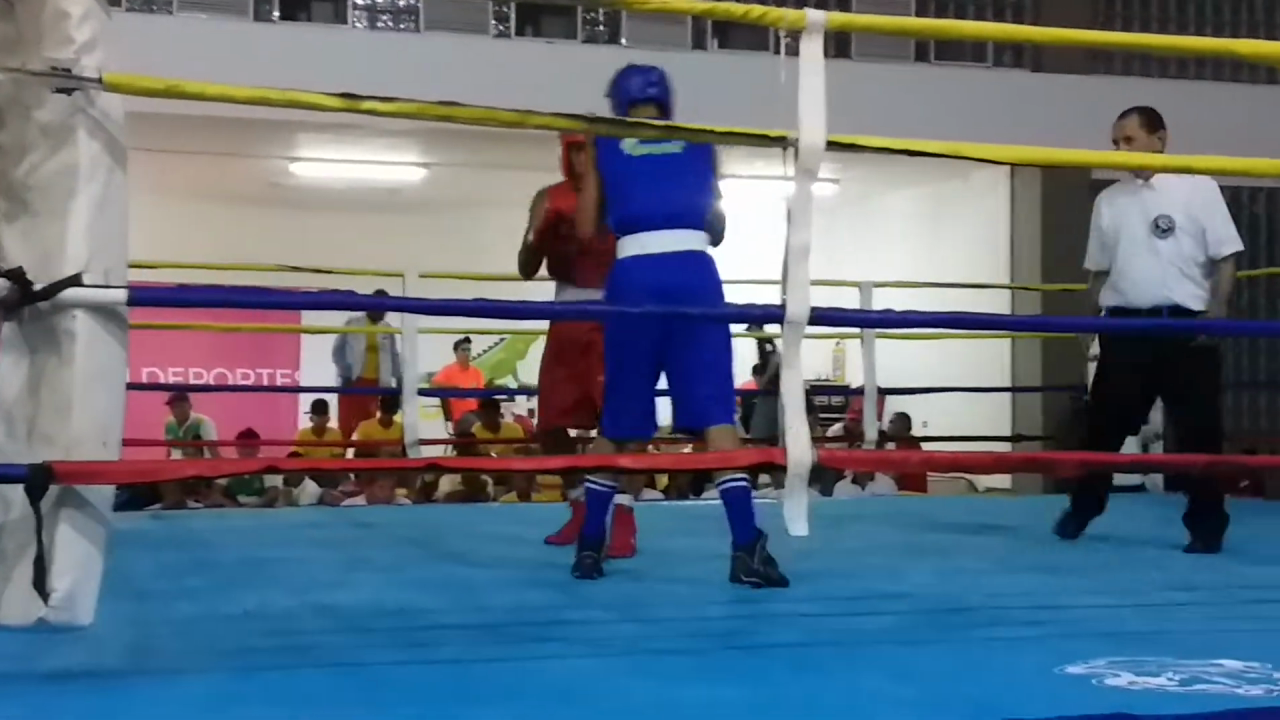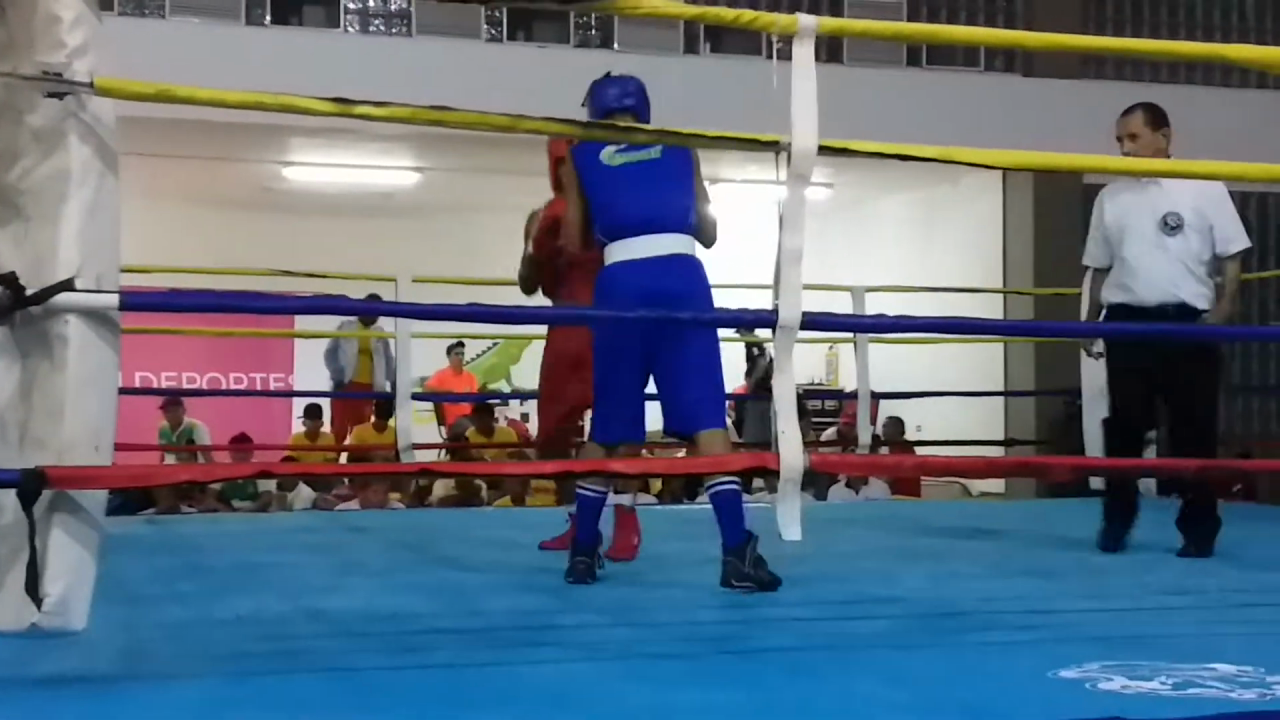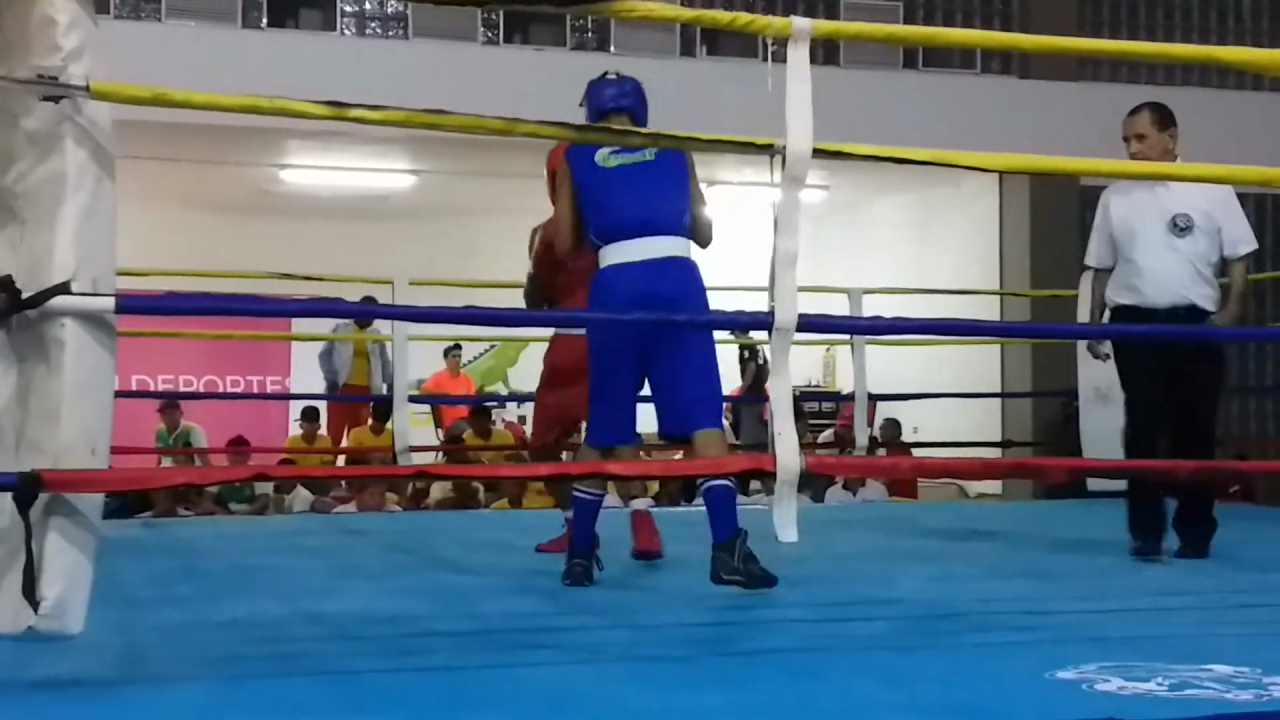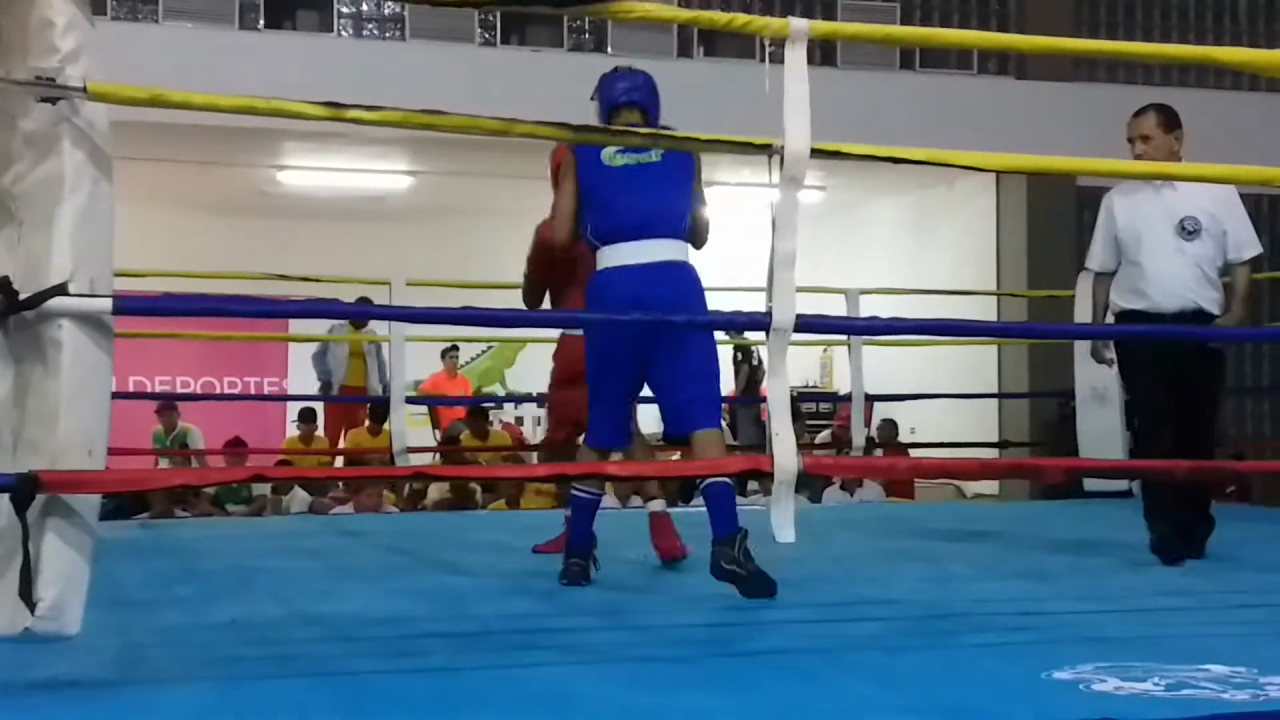
dt=0.1s
person 1, frame 1
left shoulder: (602, 146)
right shoulder: (700, 146)
left elbow: (587, 230)
left hip: (634, 278)
right hip: (693, 275)
left knee: (618, 421)
right knee: (716, 414)
left ankle: (589, 547)
right ankle: (746, 549)
person 1, frame 2
left shoulder: (581, 157)
right shoulder: (680, 149)
left elbow: (573, 244)
right elbow: (708, 233)
left hip: (622, 284)
right hip: (681, 279)
left knee: (608, 426)
right knee: (706, 418)
left ankle: (582, 553)
right ankle: (736, 551)
person 1, frame 3
left shoulder: (575, 158)
right shoulder: (675, 151)
left elbow: (563, 245)
right elbow: (703, 233)
left hip: (616, 287)
right hip: (676, 281)
left knee: (603, 430)
right knee: (702, 418)
left ankle: (579, 555)
right ankle: (727, 545)
person 1, frame 4
left shoulder: (581, 155)
right shoulder: (680, 152)
left elbow: (560, 236)
right elbow: (700, 234)
left hip: (614, 288)
right hip: (676, 284)
left knee: (600, 432)
right knee: (702, 422)
left ankle: (576, 553)
right ankle: (728, 544)
person 2, frame 1
left shoulder: (1198, 189)
right shoulder: (1109, 200)
left elbow: (1226, 257)
right elbow: (1098, 270)
left wrist: (1216, 312)
left hip: (1183, 325)
right hip: (1125, 326)
left knee: (1197, 427)
right knee: (1105, 418)
left ankle: (1206, 524)
right ankle: (1084, 505)
person 2, frame 2
left shoulder: (1204, 187)
right shoulder: (1111, 197)
left elbow: (1231, 254)
right elbow: (1100, 268)
left wrist: (1224, 308)
right wrist: (1091, 323)
left hip: (1189, 321)
right hip: (1130, 322)
left knee: (1194, 428)
right knee: (1126, 423)
left ankle: (1197, 528)
right ankle: (1117, 519)
person 2, frame 3
left shoulder: (1211, 189)
right shoulder: (1115, 197)
left elbow: (1238, 255)
right elbow: (1102, 267)
left wrist: (1231, 309)
right wrist: (1095, 324)
left hip: (1195, 323)
right hip: (1135, 323)
left knee: (1193, 431)
right knee: (1145, 426)
left ankle: (1194, 529)
right ankle: (1147, 528)
person 2, frame 4
left shoulder: (1216, 191)
right shoulder: (1118, 200)
left elbow: (1241, 259)
right elbow: (1103, 272)
left wrist: (1235, 313)
right wrist: (1098, 329)
left hip: (1200, 328)
right hip: (1140, 328)
left knee: (1196, 433)
right knee: (1153, 430)
left ankle: (1191, 531)
right ankle: (1167, 530)
person 3, frame 1
right shoulder: (549, 200)
right elbow: (526, 270)
right wrist: (539, 232)
right hip: (568, 318)
right knee: (550, 424)
left ankle: (622, 520)
right ankle: (581, 511)
person 3, frame 2
right shoulder: (543, 218)
right elbow: (528, 286)
right wrist: (537, 245)
right hip: (564, 334)
right knee: (551, 437)
left ankle: (626, 524)
right ankle: (581, 523)
person 3, frame 3
right shoulder: (545, 234)
right elbow: (534, 303)
right wrist: (540, 262)
right hip: (565, 345)
right knee: (543, 445)
left ankle: (643, 523)
right ankle: (575, 526)
person 3, frame 4
right shoulder: (550, 234)
right elbow: (532, 302)
right wrist: (539, 259)
right hip: (574, 343)
right knee: (557, 443)
left ankle: (662, 525)
